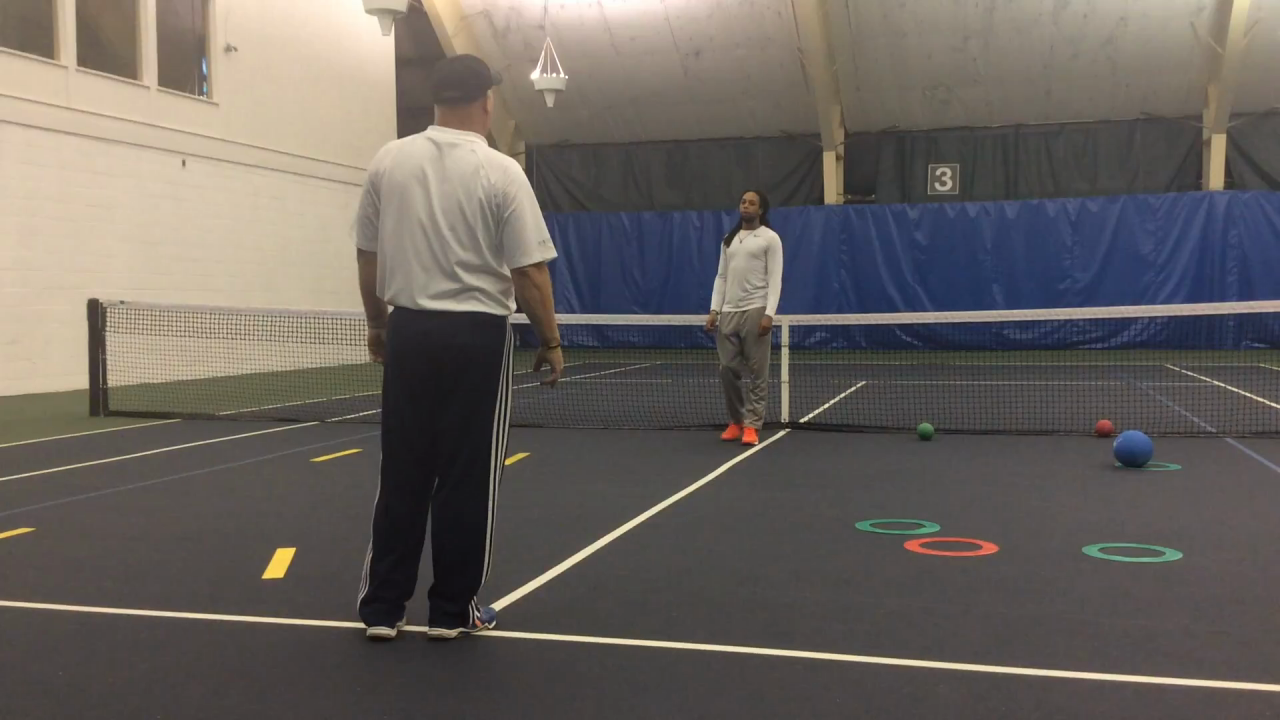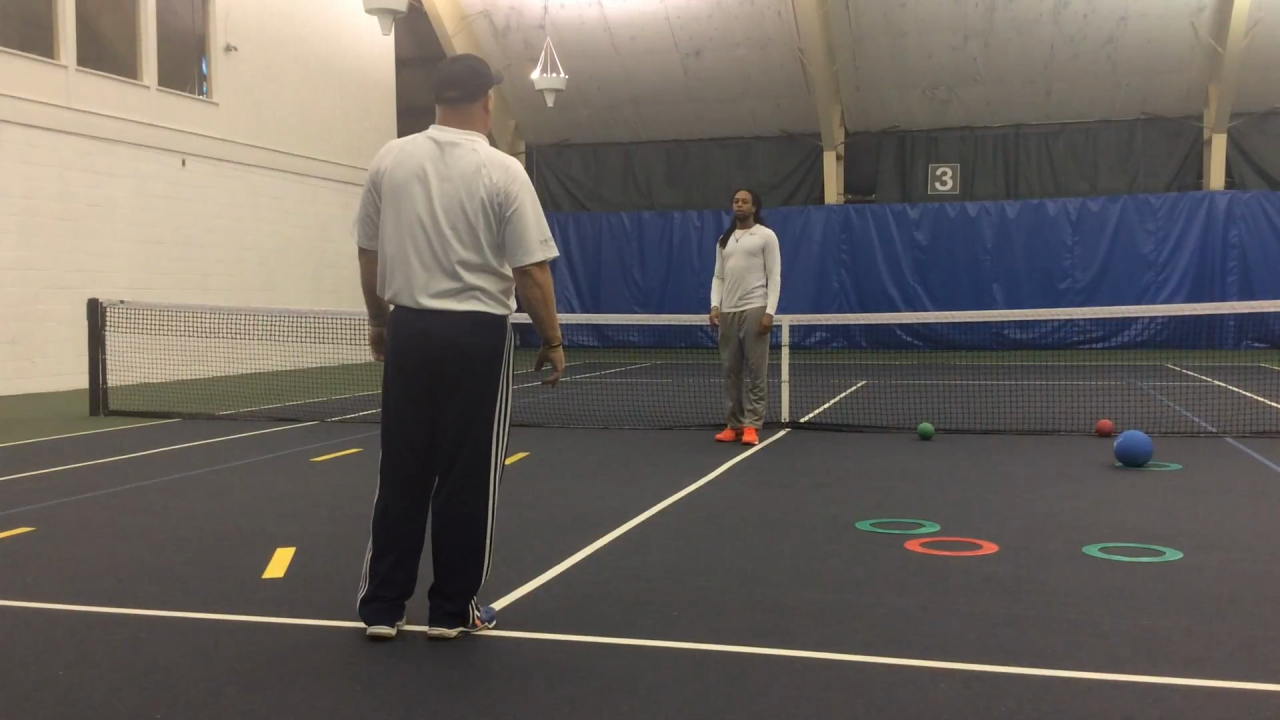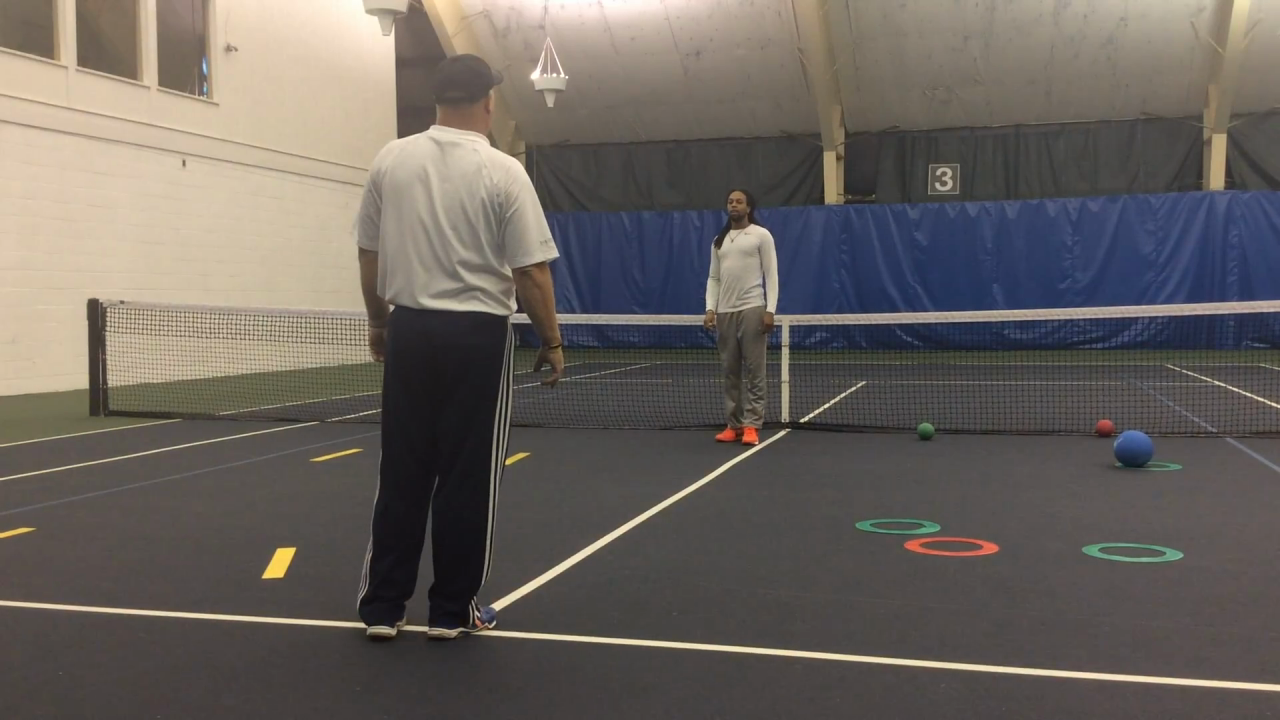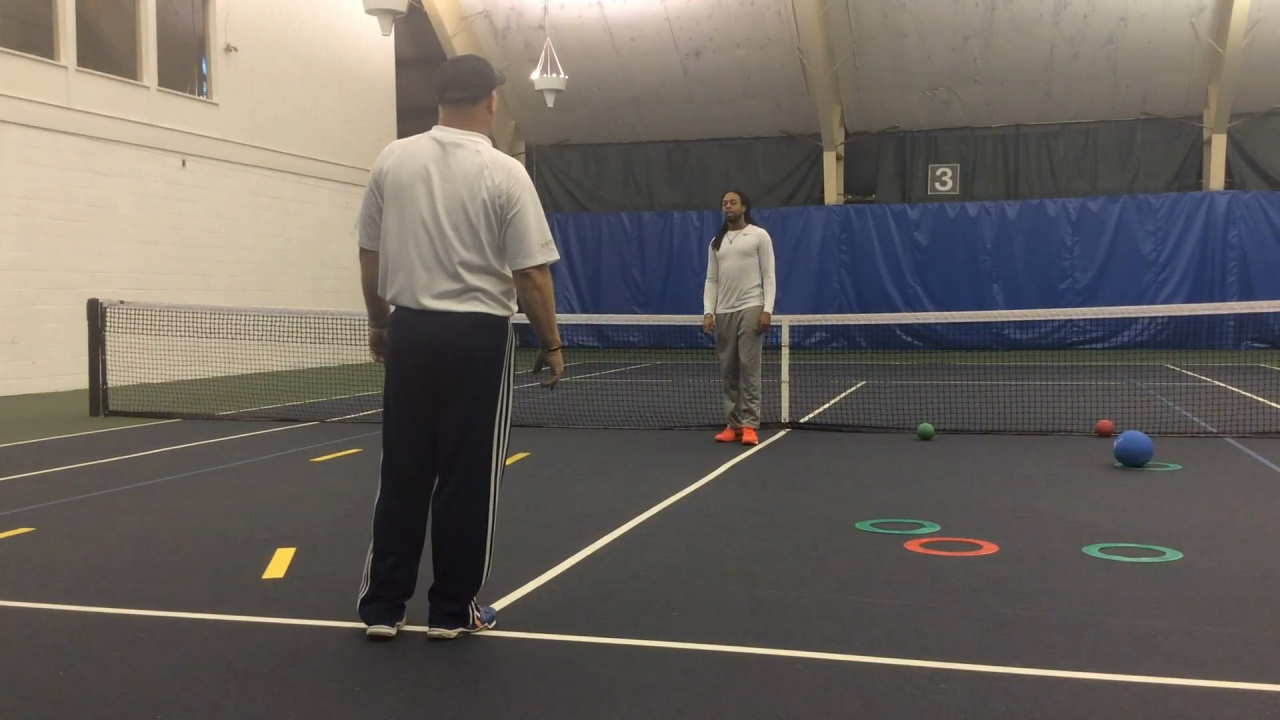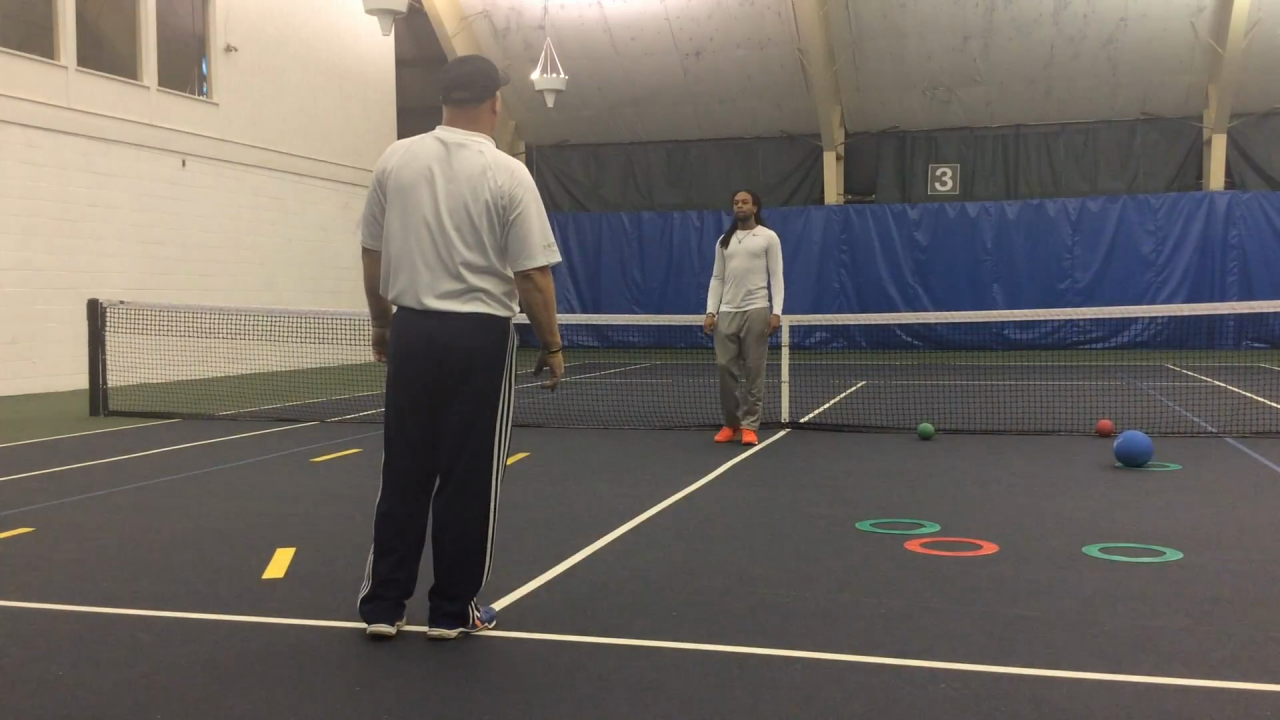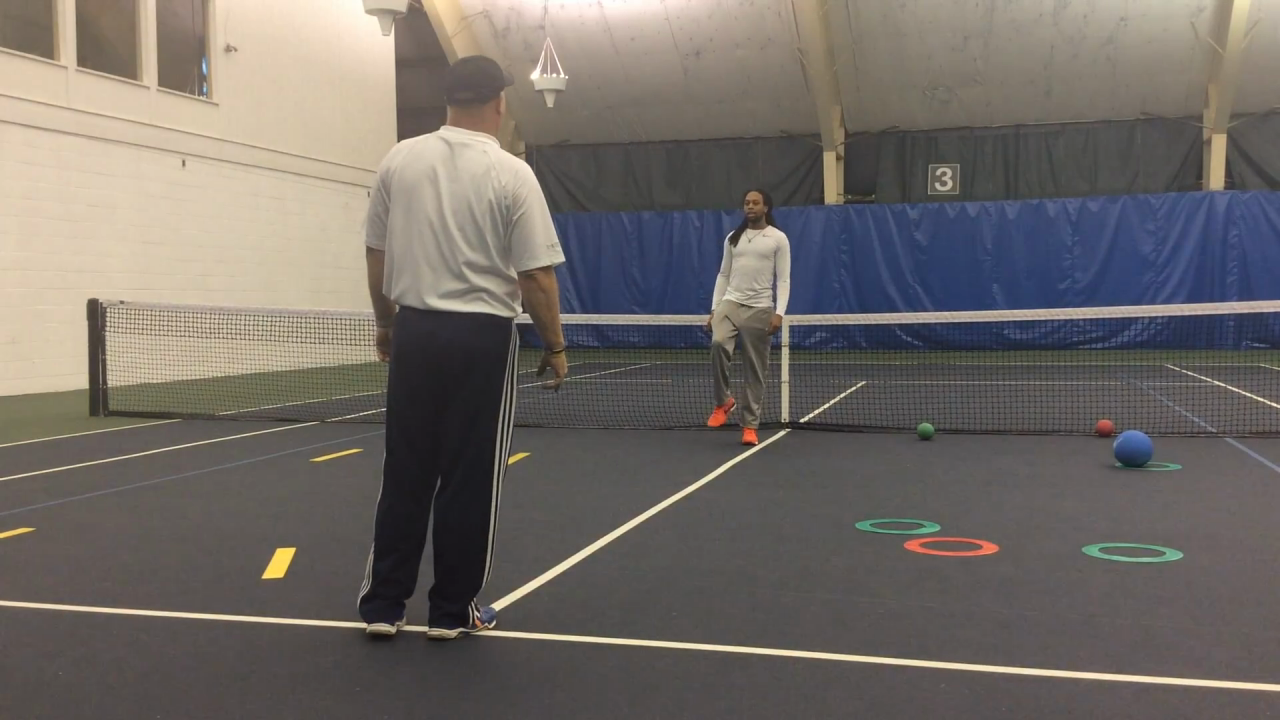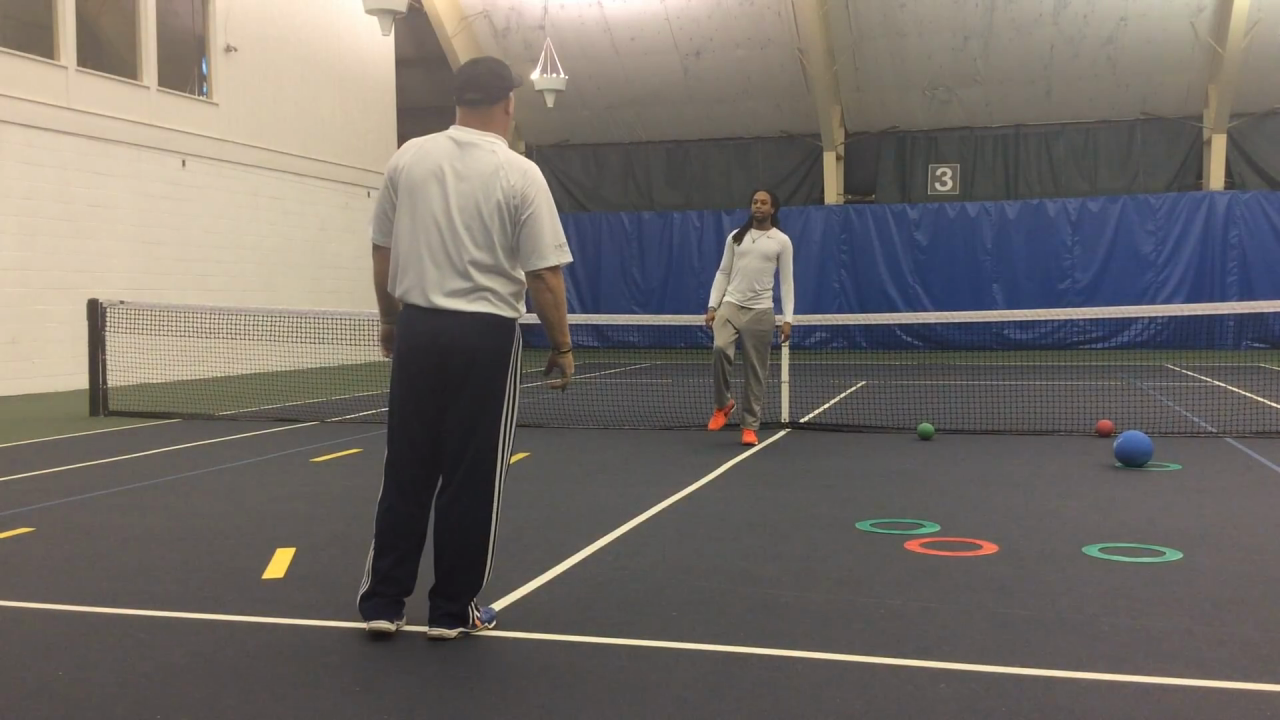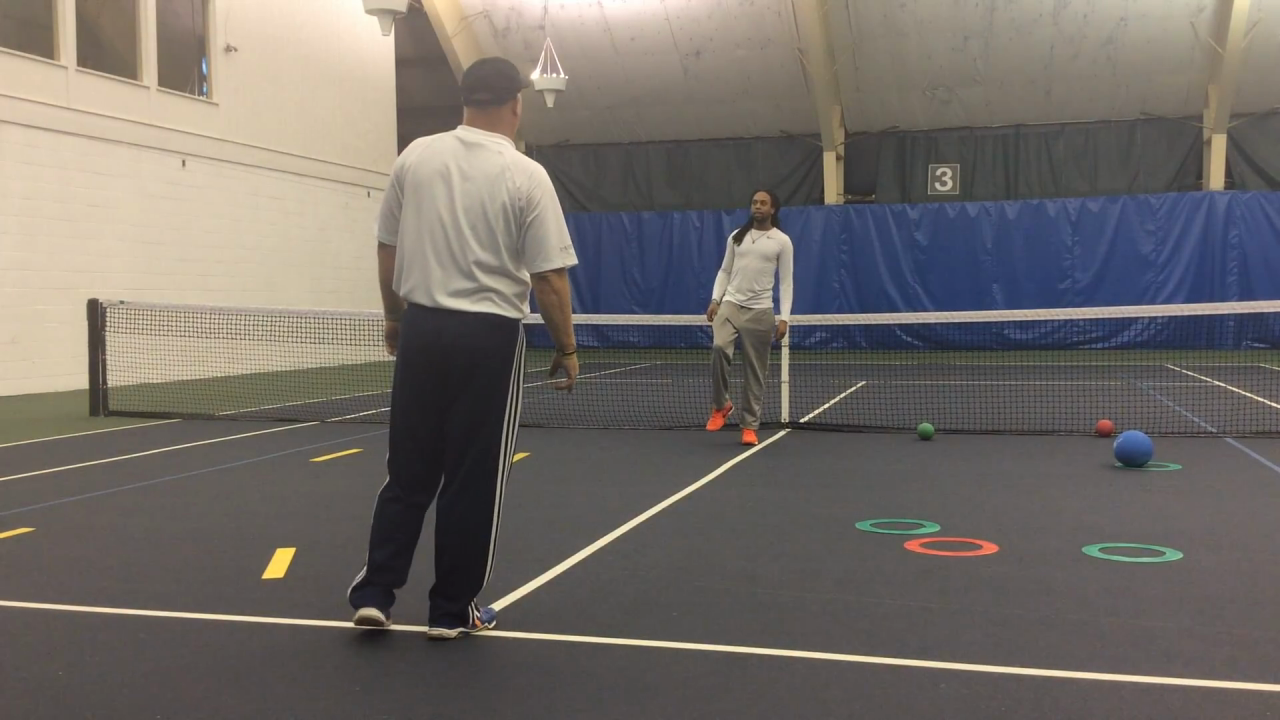
dt=0.4s
person 1, frame 1
left shoulder: (388, 161)
right shoulder: (500, 171)
left elbow: (368, 256)
right elbow: (529, 271)
left wrist: (376, 322)
right wrist: (550, 340)
left hip: (409, 332)
right hip: (476, 336)
left knee: (401, 475)
right knee: (465, 479)
left ankle: (382, 606)
right ankle: (452, 609)
person 1, frame 2
left shoulder: (389, 160)
right shoulder: (502, 171)
left elbow: (369, 254)
right elbow: (531, 271)
left wrist: (378, 319)
right wrist: (552, 340)
left hip: (409, 331)
right hip: (477, 335)
left knee: (401, 473)
right knee: (465, 478)
left ankle: (382, 605)
right ankle: (452, 609)
person 1, frame 3
left shoulder: (390, 159)
right shoulder: (502, 171)
left elbow: (369, 255)
right elbow: (530, 271)
left wrist: (378, 321)
right wrist: (552, 341)
left hip: (409, 331)
right hip: (477, 336)
left knee: (401, 474)
right knee: (466, 478)
left ankle: (382, 605)
right ankle: (452, 609)
person 1, frame 4
left shoulder: (392, 159)
right shoulder: (504, 172)
left elbow: (370, 254)
right elbow: (531, 273)
left wrist: (378, 321)
right wrist: (551, 342)
left hip: (410, 332)
right hip: (477, 336)
left knee: (402, 474)
right knee: (466, 479)
left ankle: (382, 605)
right ankle: (452, 610)
person 1, frame 5
left shoulder: (395, 159)
right shoulder: (507, 173)
left elbow: (372, 255)
right elbow: (532, 274)
left wrist: (381, 322)
right wrist: (552, 344)
left hip: (412, 332)
right hip: (479, 337)
left knee: (403, 474)
right knee: (467, 479)
left ankle: (383, 603)
right ankle: (452, 609)
person 1, frame 6
left shoulder: (399, 159)
right shoulder: (511, 173)
left elbow: (376, 254)
right elbow: (536, 275)
left wrist: (385, 322)
right wrist: (555, 346)
left hip: (415, 332)
right hip: (482, 337)
left knee: (405, 474)
right knee: (468, 480)
left ankle: (382, 602)
right ankle: (452, 610)
person 1, frame 7
left shoulder: (408, 157)
right shoulder: (519, 174)
left elbow: (382, 252)
right elbow: (544, 275)
left wrist: (389, 319)
right wrist: (562, 345)
left hip: (418, 330)
right hip: (485, 336)
left knee: (406, 473)
right knee: (470, 480)
left ankle: (382, 600)
right ankle: (452, 609)
person 1, frame 8
left shoulder: (415, 157)
right shoulder: (526, 175)
left elbow: (387, 250)
right elbow: (549, 277)
left wrist: (394, 317)
right wrist: (566, 349)
left hip: (422, 330)
right hip: (489, 337)
left knee: (408, 473)
right knee: (472, 480)
left ankle: (374, 591)
right ankle: (452, 610)
person 2, frame 1
left shoulder: (770, 238)
right shoulder: (729, 239)
left elbow: (775, 279)
right elbow: (721, 277)
left wrist: (769, 314)
right wrist: (714, 310)
left hip: (755, 311)
right hip: (729, 312)
left knee: (756, 371)
right knee: (727, 368)
left ankle: (751, 425)
right ankle: (737, 420)
person 2, frame 2
left shoulder: (766, 236)
right shoulder: (724, 240)
left elbow: (774, 277)
right elbow: (718, 277)
left wrist: (769, 312)
right wrist: (715, 306)
left hip: (754, 310)
right hip: (727, 312)
left knee: (755, 371)
right knee: (730, 371)
left ankle: (752, 426)
right ankle: (734, 425)
person 2, frame 3
left shoulder: (761, 235)
right shoulder: (719, 241)
left elbow: (771, 275)
right elbow: (713, 278)
left wrist: (770, 310)
right wrist: (710, 309)
left hip: (752, 309)
right hip: (725, 312)
left knee: (755, 370)
right knee: (730, 371)
left ankle: (752, 426)
right ankle: (734, 425)
person 2, frame 4
left shoulder: (759, 235)
right shoulder: (716, 242)
left elbow: (769, 276)
right elbow: (711, 281)
left wrist: (767, 310)
right wrist: (708, 312)
left hip: (751, 310)
right hip: (724, 313)
left knee: (749, 368)
right knee: (729, 372)
left ankle: (750, 425)
right ankle: (734, 425)
person 2, frame 5
left shoulder: (769, 237)
right shoulder: (724, 240)
left elbow: (776, 277)
right elbow: (717, 278)
left wrist: (776, 312)
right wrist: (711, 312)
left hip: (756, 311)
right hip: (727, 312)
left knee: (754, 371)
right knee: (726, 368)
left ankle: (749, 427)
right ankle: (731, 423)
person 2, frame 6
left shoulder: (778, 238)
right shoulder: (733, 238)
left elbow: (783, 280)
right elbow: (723, 275)
left wrist: (779, 313)
right wrist: (714, 308)
left hip: (760, 309)
right hip: (731, 302)
left knee: (755, 370)
right knee: (718, 343)
left ankle: (750, 426)
right ankle: (723, 402)
person 2, frame 7
left shoulder: (782, 241)
right shoulder: (736, 236)
left elbow: (786, 282)
right elbow: (723, 273)
left wrist: (787, 319)
right wrist: (712, 306)
left hip: (761, 311)
right hip: (731, 305)
left knee: (756, 370)
right knee: (720, 349)
left ankle: (750, 427)
right ankle: (723, 404)
person 2, frame 8
left shoulder: (782, 241)
right shoulder: (736, 236)
left elbow: (786, 282)
right elbow: (725, 271)
left wrist: (784, 318)
right wrist: (715, 299)
left hip: (760, 311)
right hip: (731, 304)
left knee: (755, 370)
right knee: (719, 347)
left ankle: (750, 427)
right ankle: (721, 406)
